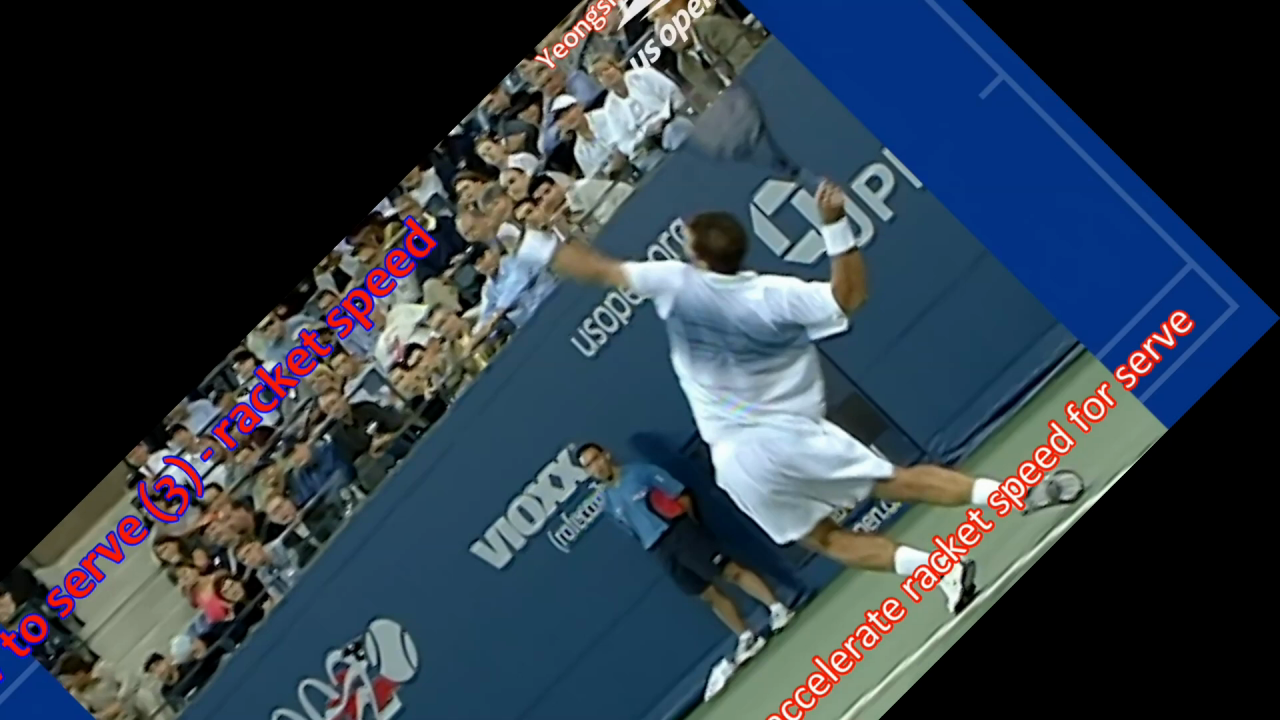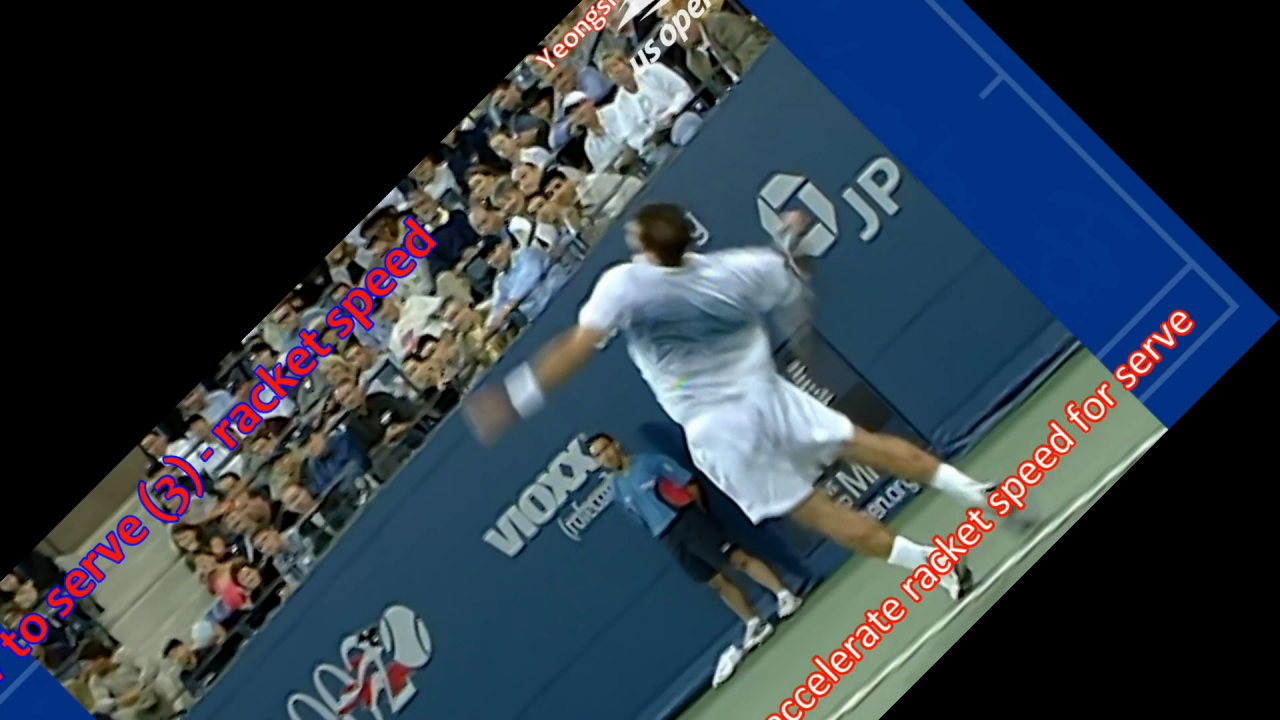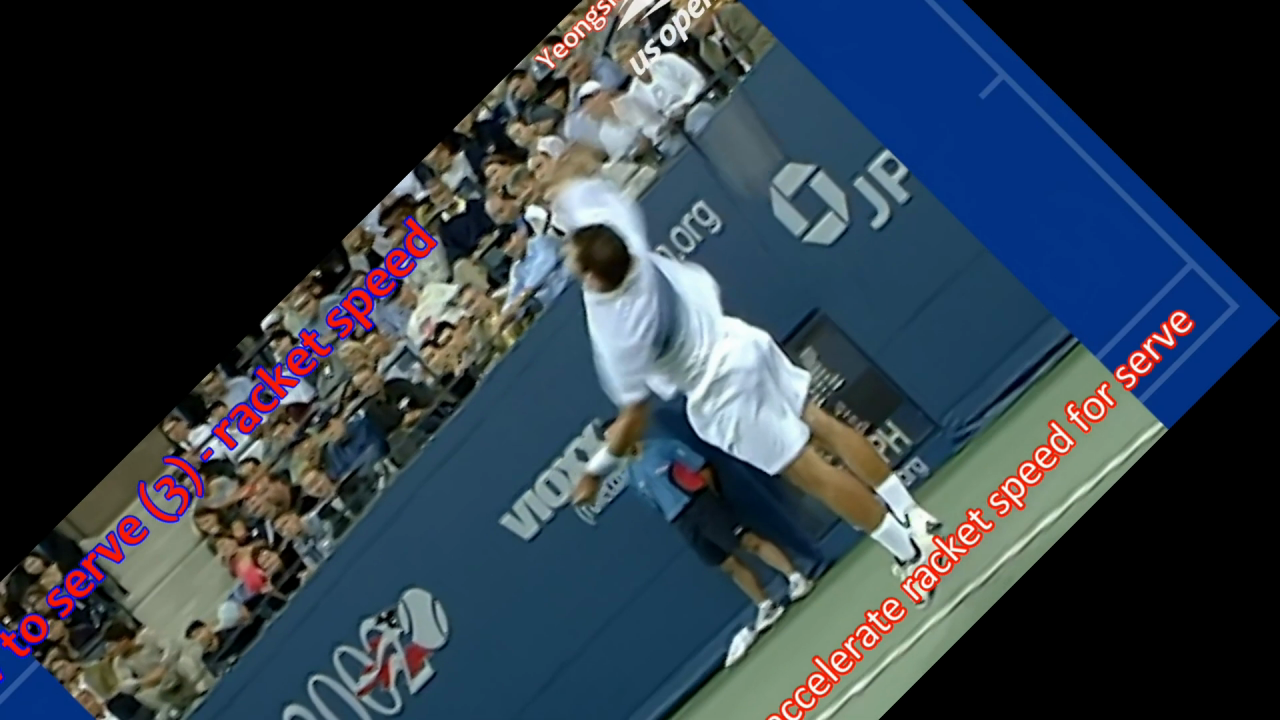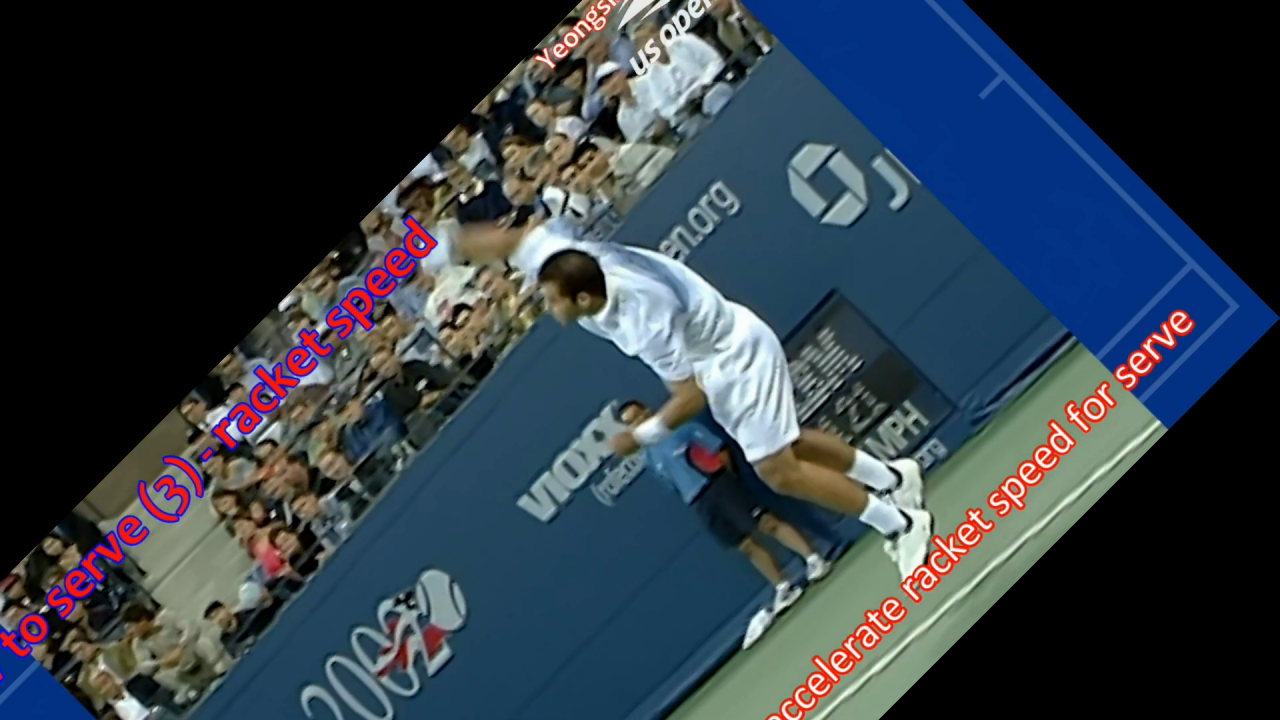
dt=1s
person 1, frame 1
left shoulder: (678, 285)
right shoulder: (778, 295)
left elbow: (602, 270)
right elbow: (850, 297)
left wrist: (536, 246)
right wrist: (836, 225)
left hip: (740, 460)
right hip: (795, 436)
left knee: (825, 540)
right knee: (900, 482)
left ankle: (938, 570)
person 1, frame 2
left shoulder: (624, 284)
right shoulder: (734, 269)
left elbow: (576, 347)
right elbow: (794, 284)
left wrist: (512, 395)
right wrist: (794, 239)
left hip: (719, 433)
right hip: (770, 398)
left knee: (818, 511)
right knee: (868, 445)
left ankle: (931, 565)
right ankle: (974, 493)
person 1, frame 3
left shoulder: (623, 338)
right shoulder: (619, 236)
left elbow: (634, 418)
right elbow: (572, 189)
left wrist: (596, 470)
left hip: (725, 392)
right hip: (742, 339)
left knee: (808, 470)
right knee: (823, 428)
left ankle: (912, 548)
right ankle: (910, 514)
person 1, frame 4
left shoulder: (646, 323)
right shoulder: (586, 264)
left elbow: (691, 397)
left wrist: (639, 437)
left hip: (737, 357)
right hip: (724, 350)
left knee: (779, 471)
right knee: (788, 445)
left ankle: (901, 523)
right ankle: (892, 477)
person 2, frame 1
left shoulder: (640, 472)
right shoulder: (608, 502)
left elbow: (682, 496)
right elbow: (634, 531)
left wrist: (687, 523)
left hip: (679, 531)
right hip: (662, 550)
left knee: (730, 571)
right knee: (709, 594)
left ankle: (777, 608)
right ankle: (747, 638)
person 2, frame 2
left shoulder: (649, 463)
right shoulder: (617, 491)
left elbow: (690, 486)
right elbow: (640, 519)
left wrist: (697, 509)
left hip: (687, 519)
right hip: (668, 539)
left knee: (736, 559)
right knee: (716, 583)
left ankle: (784, 596)
right ankle: (755, 626)
person 2, frame 3
left shoulder: (663, 447)
right shoulder: (630, 473)
left elbow: (704, 470)
right elbow: (652, 503)
left wrist: (706, 494)
left hip: (699, 504)
right hip: (679, 523)
left knee: (749, 541)
right knee: (731, 567)
left ankle: (796, 578)
right ankle: (768, 608)
person 2, frame 4
left shoulder: (681, 428)
right shoulder: (650, 457)
left elbow: (720, 451)
left wrist: (727, 480)
left hip: (718, 485)
right hip: (702, 505)
left knee: (767, 523)
right knee: (747, 547)
left ankle: (814, 560)
right ankle: (784, 590)
